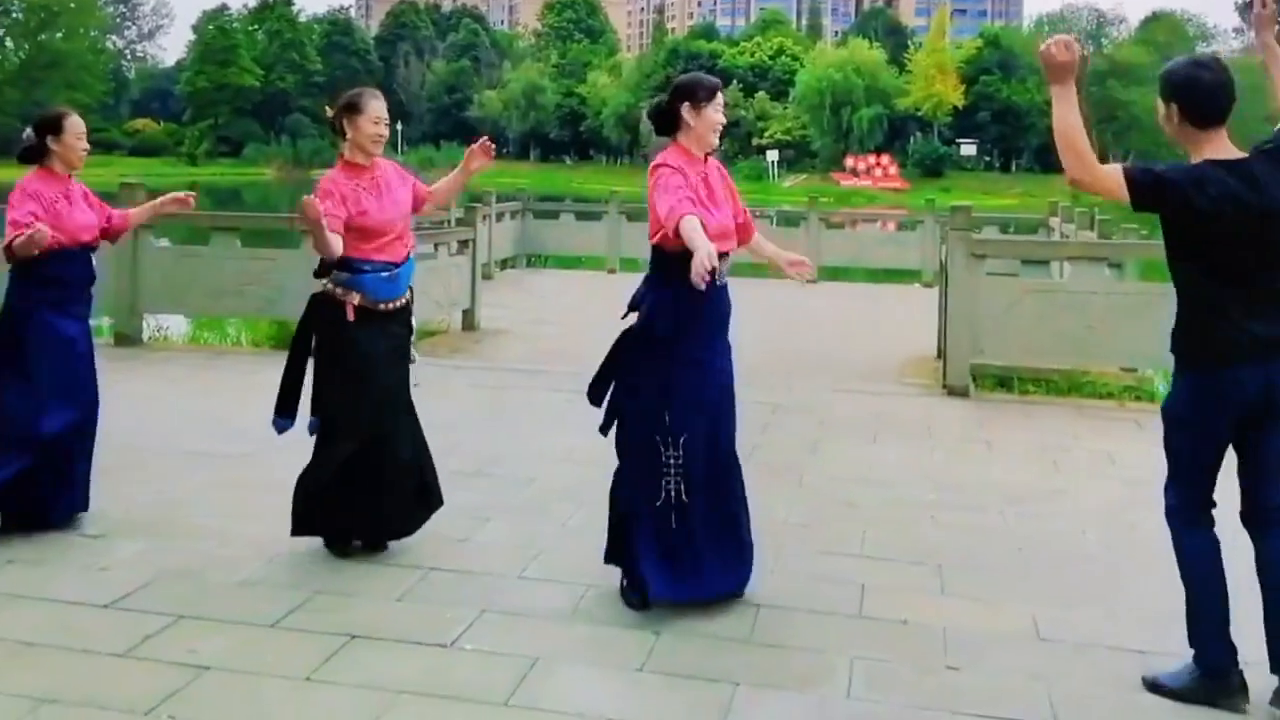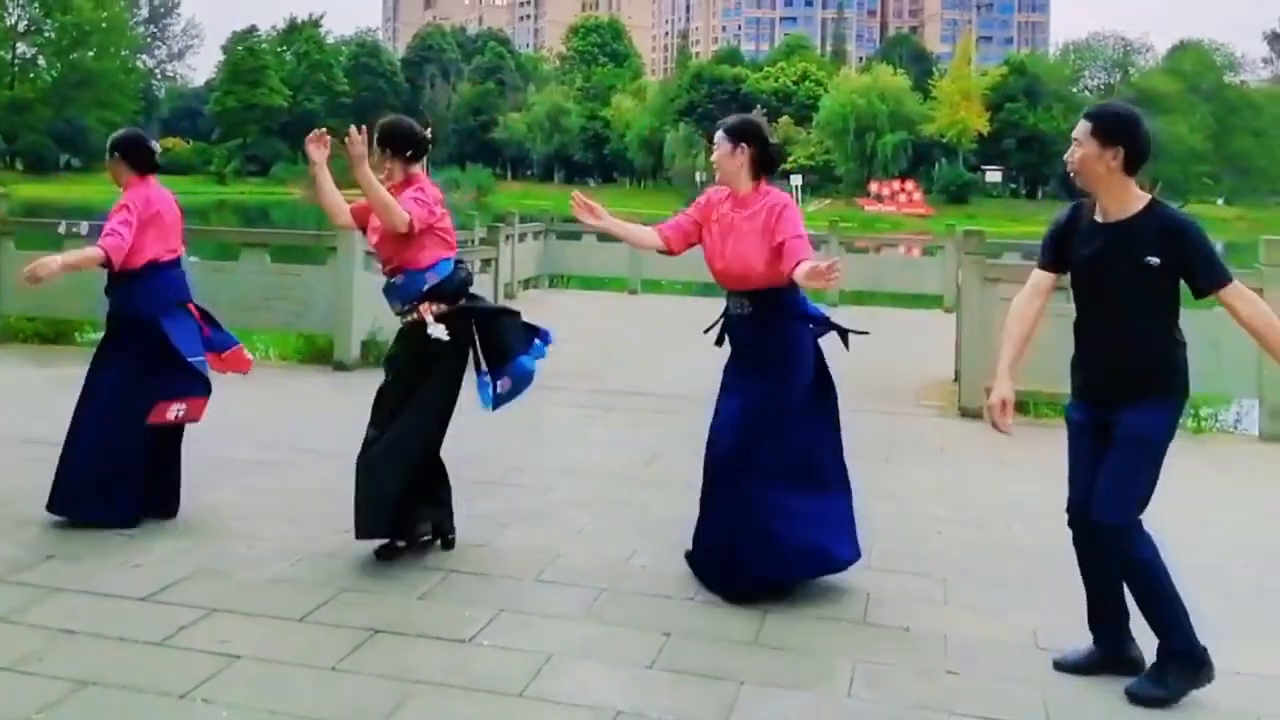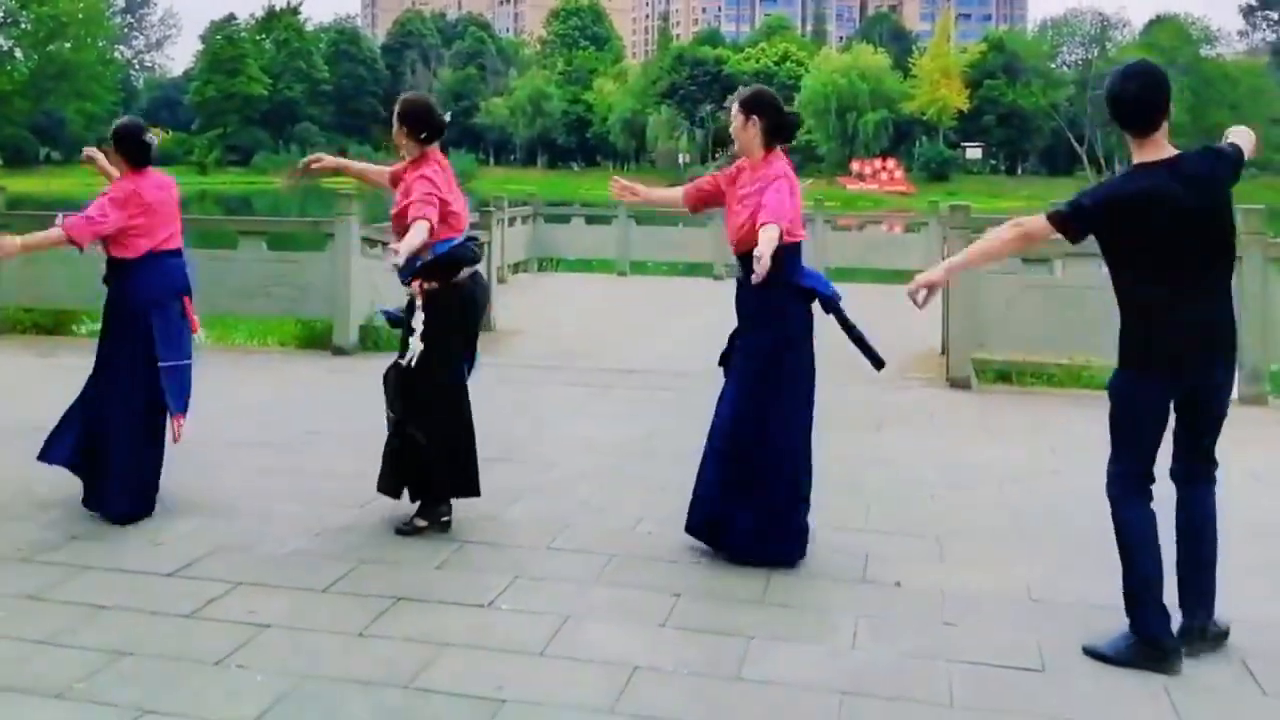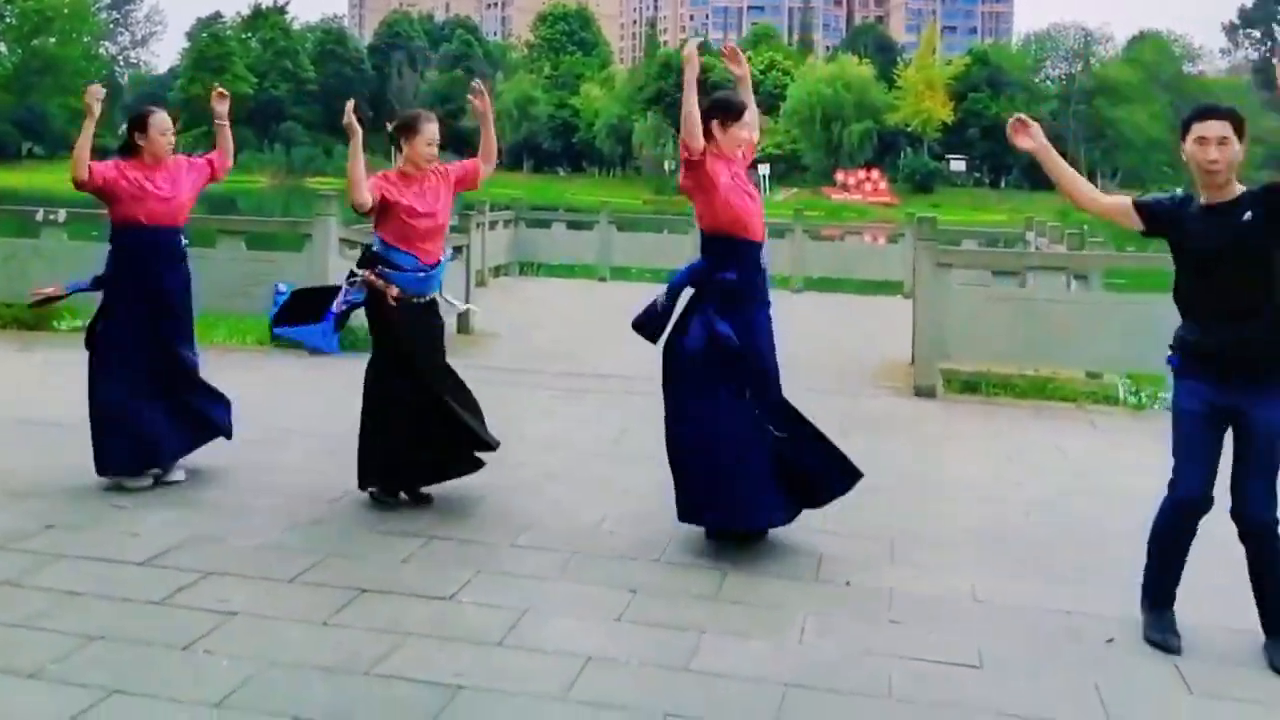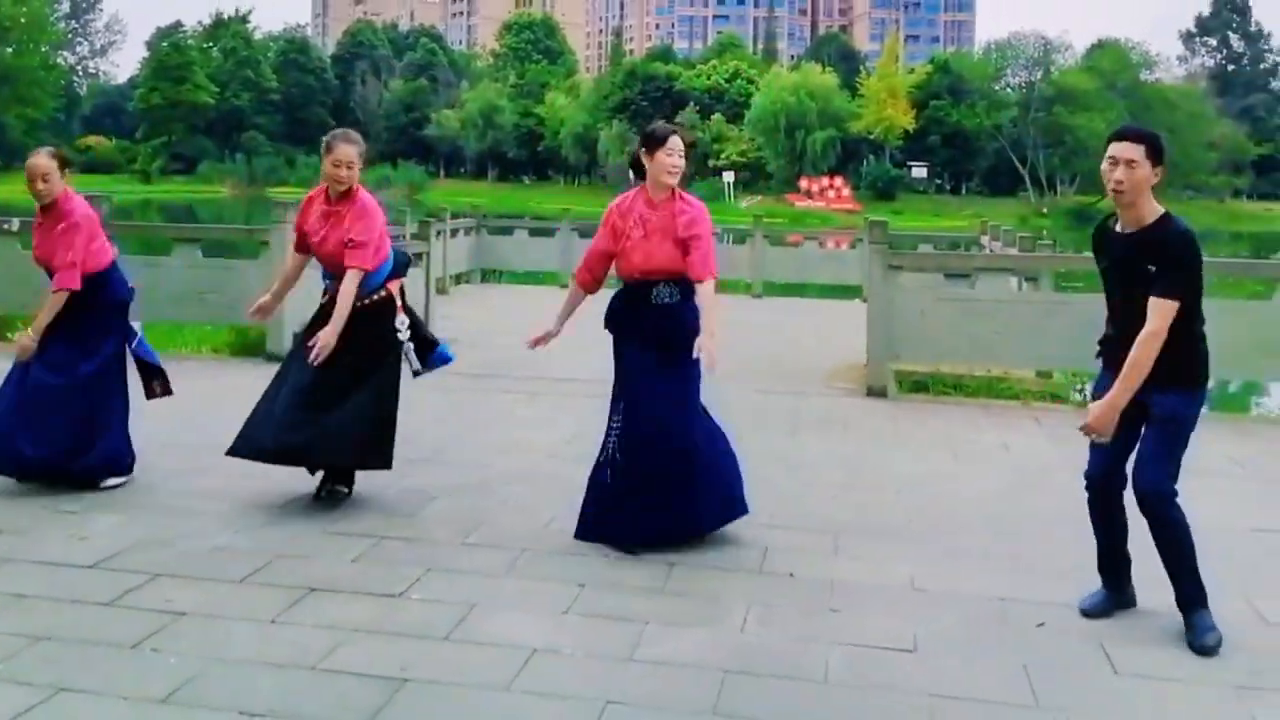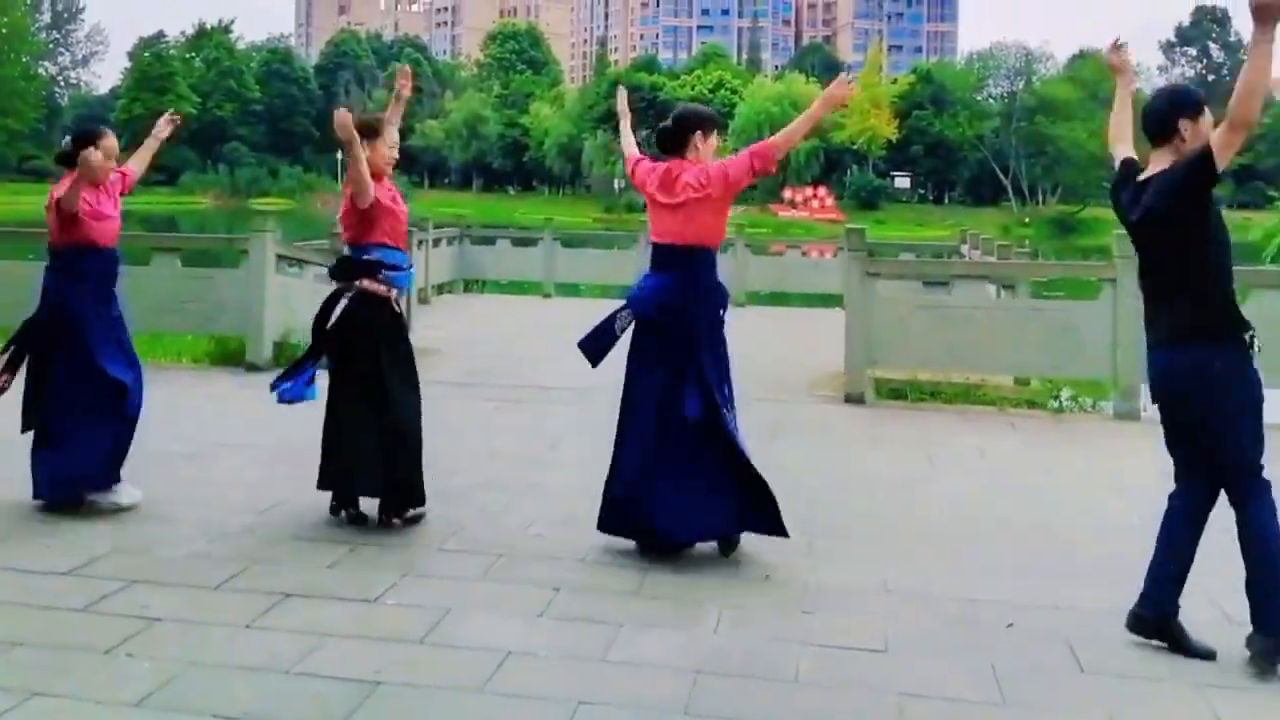
dt=0.7s
person 1, frame 1
left shoulder: (1182, 186)
left elbow: (1083, 171)
left wrist: (1062, 85)
left hip: (1208, 372)
left knee: (1187, 510)
left ankle: (1216, 671)
person 1, frame 2
left shoulder: (1170, 230)
right shoulder: (1071, 227)
right elbow: (1032, 295)
right wrist: (1003, 377)
left hip: (1149, 399)
right hip: (1088, 397)
left knee: (1113, 518)
right knee: (1083, 516)
left ankle: (1185, 653)
right ankle: (1111, 643)
person 1, frame 3
left shoulder: (1114, 197)
right shoulder: (1212, 166)
left elbow: (1024, 233)
right elbow: (1244, 138)
left wrist: (945, 268)
right wrist: (1239, 134)
left hip: (1151, 362)
right hip: (1216, 355)
left knee: (1129, 485)
right knee: (1196, 478)
left ankle: (1152, 634)
right ankle: (1198, 620)
person 1, frame 4
right shoulder: (1174, 211)
right elbow: (1099, 201)
right wrist: (1043, 151)
right hip: (1198, 379)
right knee: (1185, 497)
right ankle: (1157, 606)
person 1, frame 5
left shoulder: (1177, 241)
right shoulder: (1104, 234)
left elbow: (1155, 331)
left wrist: (1113, 404)
left hip: (1175, 384)
right hip: (1119, 370)
left knee: (1153, 487)
right knee: (1101, 480)
left ankle: (1194, 607)
right ankle: (1116, 584)
person 1, frame 6
left shoulder: (1133, 190)
right shoulder: (1184, 183)
left elbow: (1120, 141)
left wrist: (1123, 82)
left hip: (1168, 360)
right hip: (1216, 355)
left knee: (1195, 483)
left ankle: (1155, 608)
person 2, frame 1
left shoulder: (713, 171)
right shoulder: (667, 168)
left elbow: (741, 231)
right elbow: (680, 215)
left wrist: (783, 259)
right wrist: (702, 248)
left hip: (708, 316)
right hip: (672, 314)
left knee: (709, 442)
right knee: (669, 445)
left ankle: (704, 566)
right ankle: (644, 568)
person 2, frame 2
left shoulder: (778, 205)
right shoulder: (714, 204)
left elbow: (799, 264)
right elbow: (664, 238)
left wrist: (812, 275)
right wrist: (605, 221)
left hip: (783, 342)
right hip: (746, 340)
left knee: (750, 454)
right knee: (743, 451)
left ankle: (771, 569)
person 2, frame 3
left shoulder: (777, 176)
right shoulder: (739, 172)
left elbow: (773, 221)
right elbow: (693, 194)
left wrist: (764, 251)
right wrist: (643, 194)
left hip: (779, 307)
right hip: (757, 309)
left knee: (770, 423)
right knee: (742, 417)
left ankle: (776, 540)
right ankle: (748, 529)
person 2, frame 4
left shoulder: (732, 163)
right shoulder: (706, 167)
left elbow: (743, 128)
right elbow: (691, 141)
left wrist: (743, 77)
right wrist: (690, 76)
left hip: (737, 297)
right hip: (729, 299)
left knee: (738, 404)
right knee: (748, 404)
left ankle: (731, 512)
right ankle: (735, 514)
person 2, frame 5
left shoulder: (692, 212)
right shoulder: (621, 210)
left elbow: (704, 275)
right elbow: (589, 273)
left wrist: (707, 331)
right wrist: (558, 324)
left hip: (678, 328)
right hip: (634, 327)
left knee: (680, 417)
right knee: (634, 419)
left ankle: (682, 514)
right ankle: (622, 520)
person 2, frame 6
left shoulder: (652, 177)
right shoulder: (717, 176)
left elbow: (629, 154)
right elbow: (772, 147)
left wrist: (625, 114)
right wrist: (822, 106)
left hip: (654, 299)
right hip: (699, 299)
left knee: (654, 413)
right knee: (709, 411)
left ankle: (653, 525)
right ankle: (721, 522)
person 3, frame 1
left shoulder: (393, 174)
right shoulder: (333, 185)
left elbow: (428, 199)
right elbow: (330, 252)
left wrist: (466, 170)
right wrist: (319, 226)
left hip: (393, 314)
right hip: (351, 319)
left knee: (389, 415)
right knee: (357, 419)
left ankle: (374, 520)
right ankle: (340, 524)
person 3, frame 2
left shoulder: (419, 194)
right shoulder: (390, 195)
left elbow: (398, 223)
right elbow: (344, 216)
left wrist: (360, 168)
right wrist: (319, 164)
left hip: (439, 323)
right hip: (425, 325)
left knee: (398, 428)
right knee: (412, 427)
left ankle: (409, 525)
right ankle: (436, 522)
person 3, frame 3
left shoulder: (424, 178)
right shoulder: (424, 166)
left elbow: (423, 225)
right elbow: (389, 175)
left wrist: (403, 246)
right wrist: (339, 163)
left hip: (443, 294)
right hip: (442, 292)
left knee: (429, 395)
right knee: (418, 390)
left ankle: (436, 503)
right ankle: (436, 493)
person 3, frame 4
left shoulder: (441, 176)
right shoulder: (390, 183)
left elbow: (484, 163)
right elbow: (361, 201)
left wrist: (484, 112)
right wrist: (356, 140)
left hip: (419, 301)
right hip: (390, 301)
left knee: (424, 382)
right knee: (413, 383)
left ankle: (399, 475)
right ankle: (384, 477)
person 3, frame 5
left shoulder: (365, 210)
right shoulder: (312, 202)
left elbow: (355, 273)
right elbow: (300, 255)
left wrist: (334, 329)
right wrist: (274, 297)
left hip: (376, 307)
right hip: (337, 301)
left knee: (362, 394)
right knee: (312, 385)
left ankle: (341, 474)
right ankle: (330, 470)
person 3, frame 6
left shoulder: (376, 182)
right shoulder: (368, 190)
left elbow: (381, 138)
right elbow: (365, 191)
left wrist: (400, 97)
right wrist: (350, 139)
left hip: (361, 301)
right hip: (373, 303)
left knee: (353, 395)
right knee: (392, 400)
left ankle: (345, 495)
right ankle: (394, 502)
person 4, frame 1
left shoulder: (77, 191)
left elbow: (112, 223)
left wrist: (161, 205)
left hip: (71, 306)
right hip: (40, 306)
left knee: (72, 402)
right knee: (58, 402)
left ankle: (51, 499)
person 4, frame 2
left shoulder: (132, 200)
right shoulder: (162, 197)
left elbow: (110, 249)
left wrist: (60, 263)
right wrist: (74, 263)
left hip: (142, 311)
right hip: (163, 307)
left knee: (114, 405)
right knee: (153, 403)
left ankle: (98, 501)
right ankle: (154, 499)
person 4, frame 3
left shoulder: (122, 193)
right shoulder: (164, 183)
left elbow: (82, 226)
right wrist: (107, 167)
left hip: (138, 298)
right hip: (167, 294)
left knee: (130, 397)
right knee: (132, 391)
left ankle: (124, 499)
right ankle: (125, 490)
person 4, frame 4
left shoulder: (185, 168)
right shoulder: (118, 173)
left elbow: (223, 161)
right elbow: (79, 174)
left wrist: (221, 118)
right wrist: (92, 119)
left hip: (170, 282)
right hip: (128, 284)
left knee: (172, 363)
right knee: (122, 370)
left ankle: (167, 453)
right ankle: (125, 461)
person 4, frame 5
left shoulder: (75, 217)
right shoulder: (45, 211)
left elbow: (66, 283)
left wrist: (35, 332)
left hip: (103, 303)
right hip: (73, 305)
left knee: (96, 385)
right knee: (42, 378)
left ankle: (114, 465)
right ankle: (44, 461)
person 4, frame 6
left shoulder: (103, 187)
right shoulder: (72, 191)
left elbow: (127, 175)
right elbow: (62, 201)
left wrist: (159, 134)
right wrist: (81, 178)
left hip: (94, 300)
right hip: (75, 301)
left knee: (86, 385)
right knee: (96, 386)
left ankle: (61, 481)
right ankle: (93, 482)
